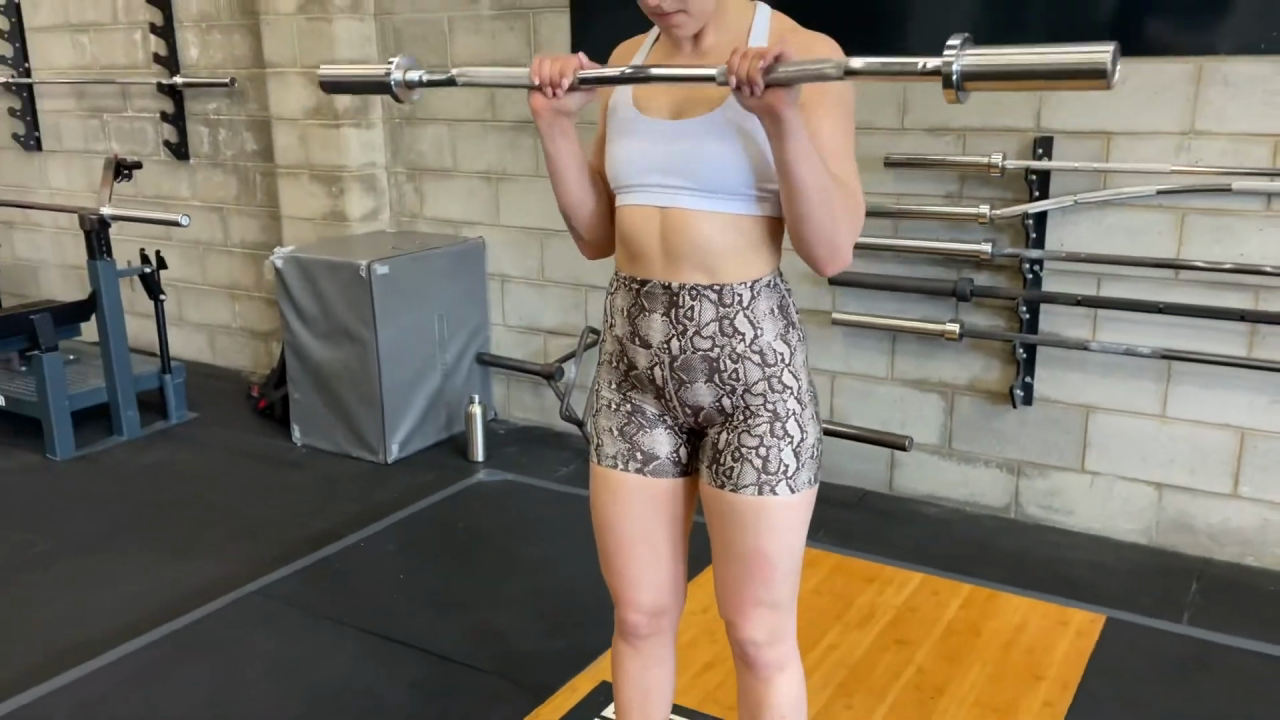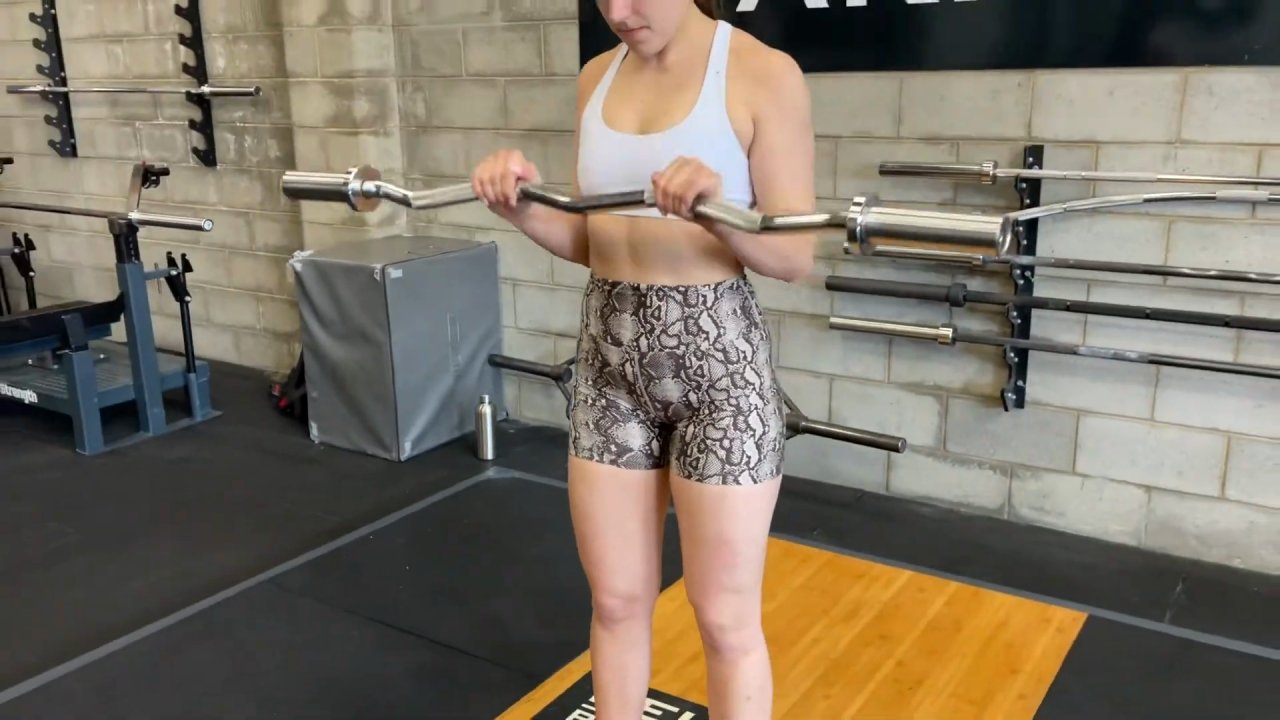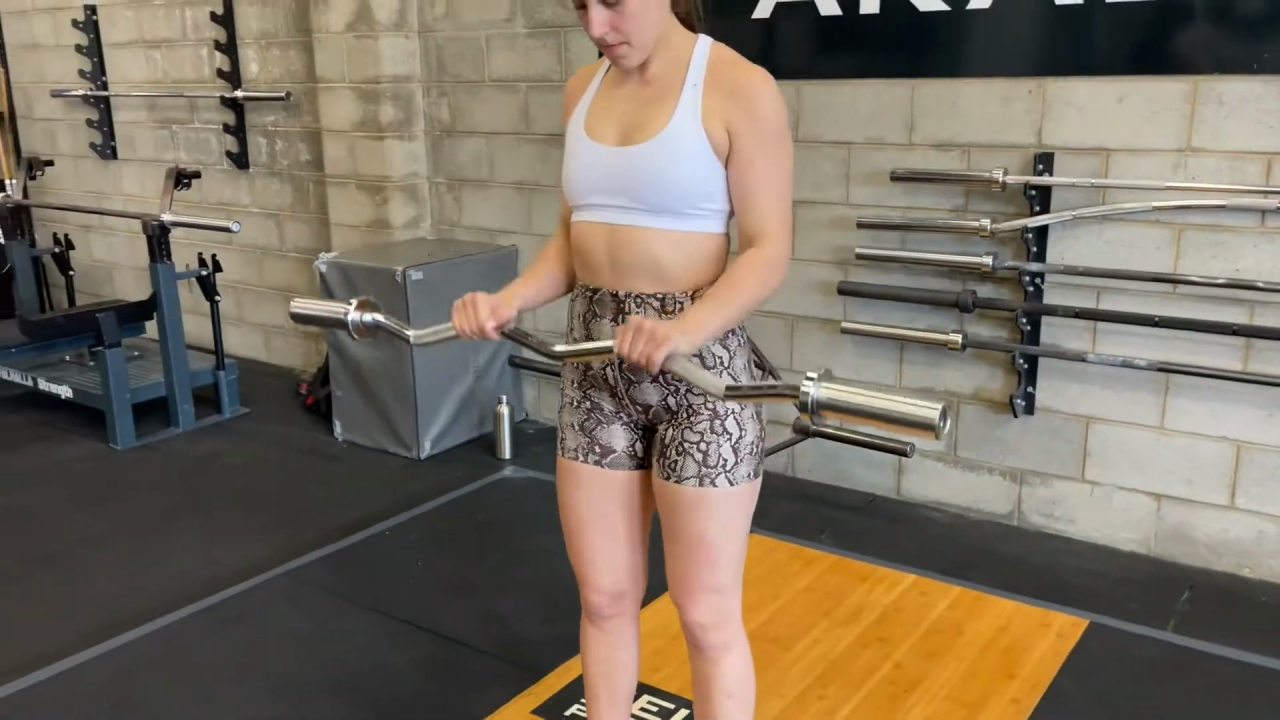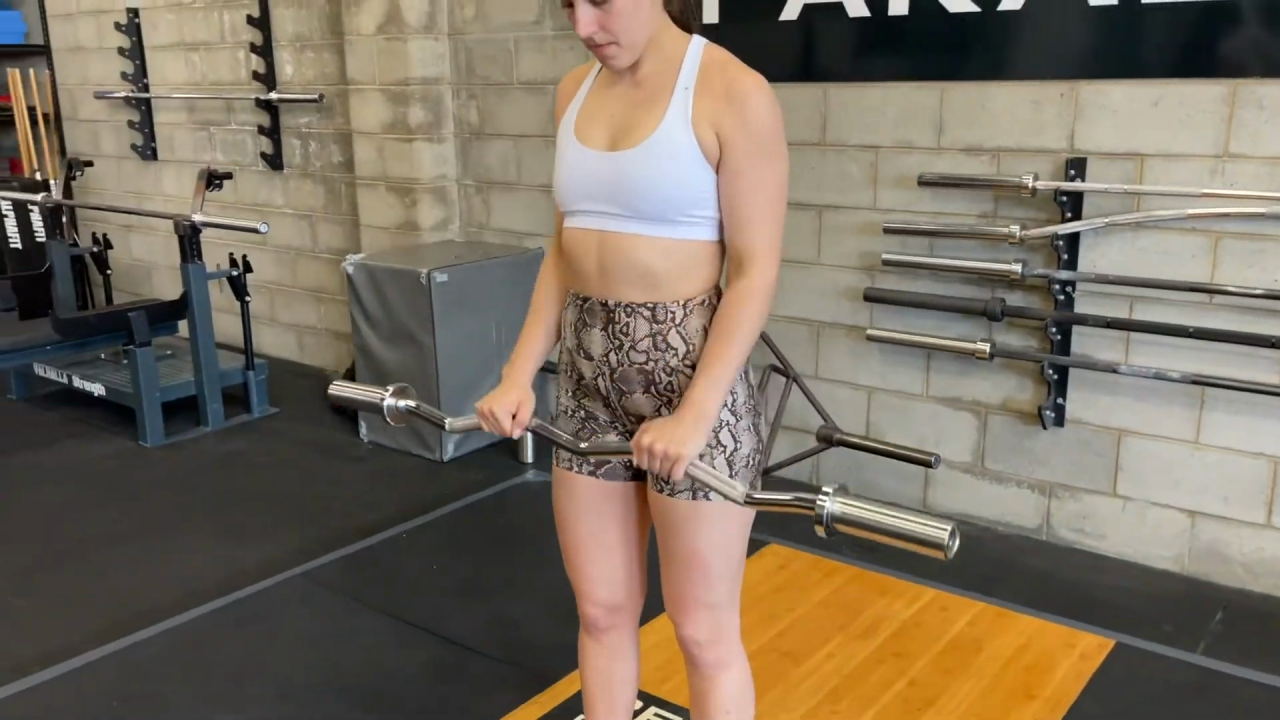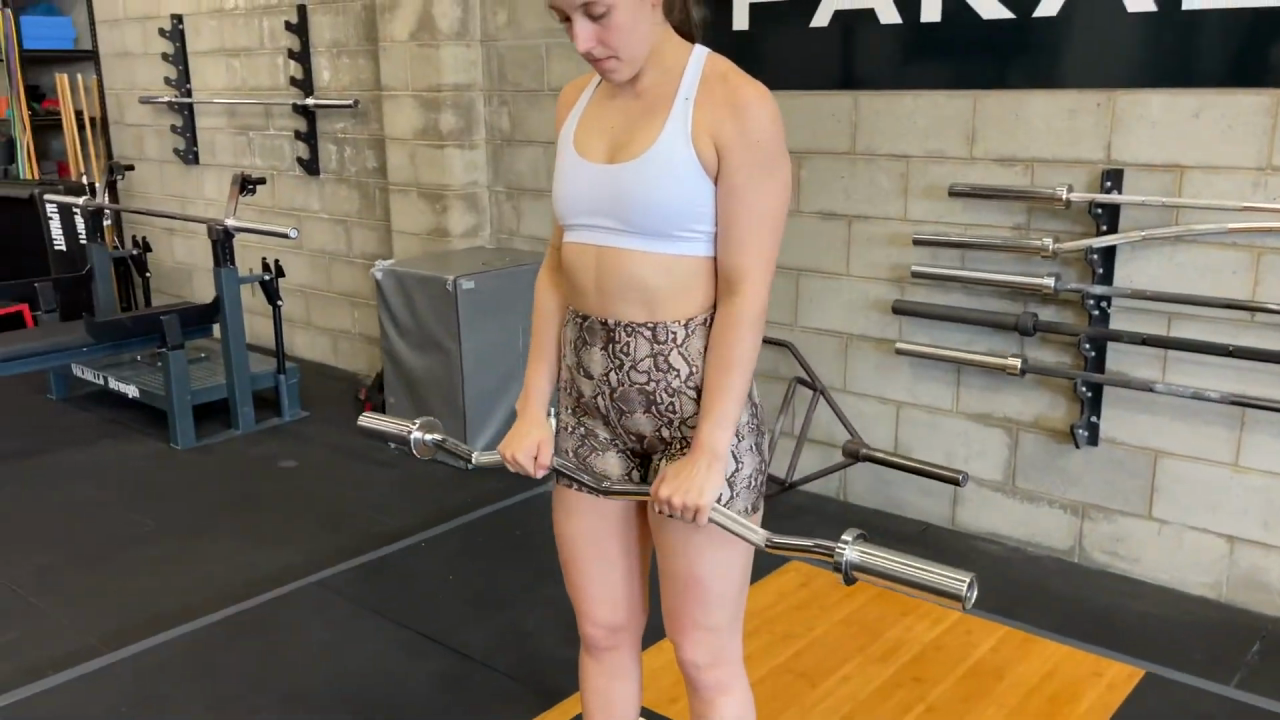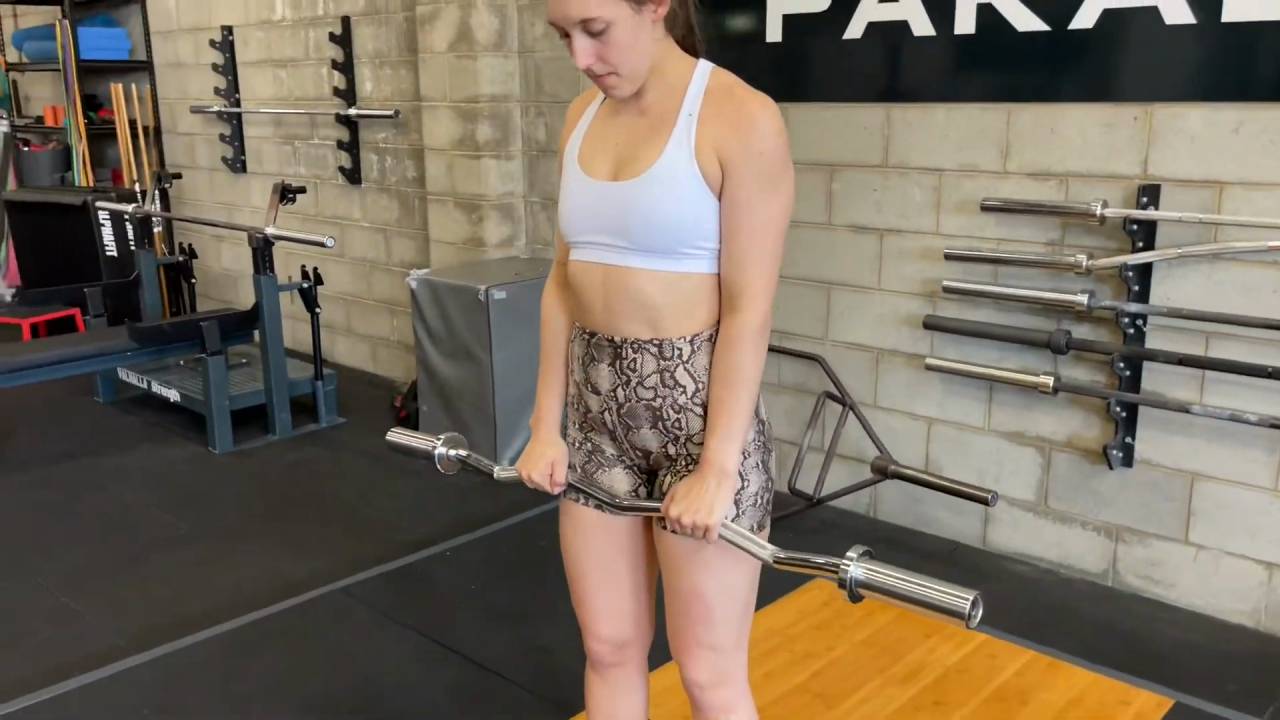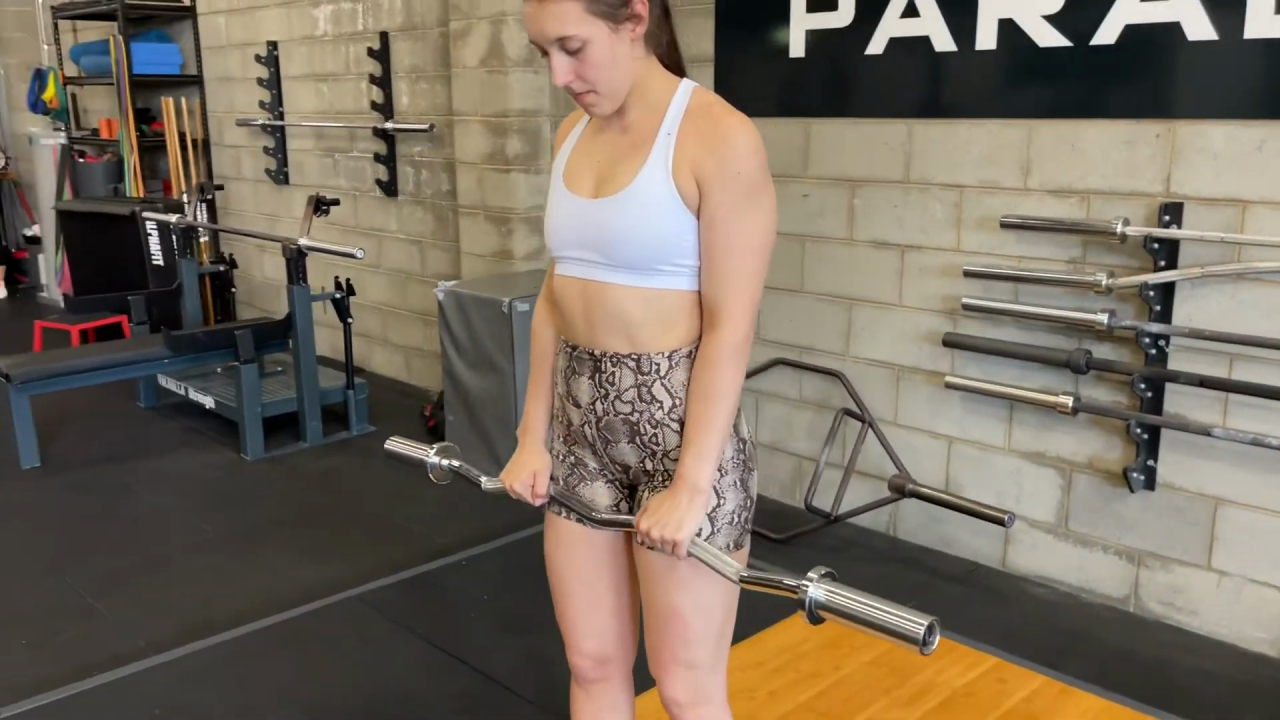
dt=0.4s
person 1, frame 1
right shoulder: (624, 61)
left elbow: (831, 251)
right elbow: (596, 238)
left wrist: (781, 118)
right wrist: (555, 123)
left hip: (747, 348)
right hip: (633, 348)
left knee: (759, 633)
right knee: (638, 614)
person 1, frame 2
left shoulder: (762, 72)
right shoulder: (596, 76)
left elbow: (796, 255)
right elbow: (590, 242)
left wrist: (716, 213)
right wrist: (521, 206)
left hip: (715, 349)
right hip: (608, 349)
left knee: (725, 616)
right knee: (615, 600)
person 1, frame 3
left shoulder: (740, 88)
right shoulder: (583, 88)
left elbow: (768, 253)
left wrist: (684, 331)
right wrist: (508, 299)
left hip: (697, 369)
right hip: (595, 364)
left knee: (708, 614)
right knee: (603, 598)
person 1, frame 4
left shoulder: (733, 92)
right shoulder: (575, 90)
left elbow: (756, 271)
right elbow: (564, 251)
left wrist: (695, 414)
right wrist: (520, 371)
left hip: (692, 365)
right hip: (588, 368)
left knee: (703, 630)
right knee: (601, 611)
person 1, frame 5
left shoulder: (735, 104)
right shoulder: (575, 101)
left elbow: (746, 293)
right elbow: (558, 267)
left wrist: (708, 450)
right wrist: (532, 406)
left hip: (694, 382)
right hip: (590, 386)
left knee: (704, 655)
right knee: (601, 631)
person 1, frame 6
left shoulder: (740, 119)
right shoulder: (582, 116)
left elbow: (748, 310)
right elbow: (563, 282)
left wrist: (717, 466)
right wrist: (545, 424)
left hip: (701, 400)
right hip: (598, 403)
right knee: (608, 647)
person 1, frame 7
left shoulder: (719, 137)
right shoulder: (573, 134)
left elbow: (729, 328)
left wrist: (690, 487)
right wrist: (532, 436)
left hip: (681, 418)
right hip: (584, 421)
